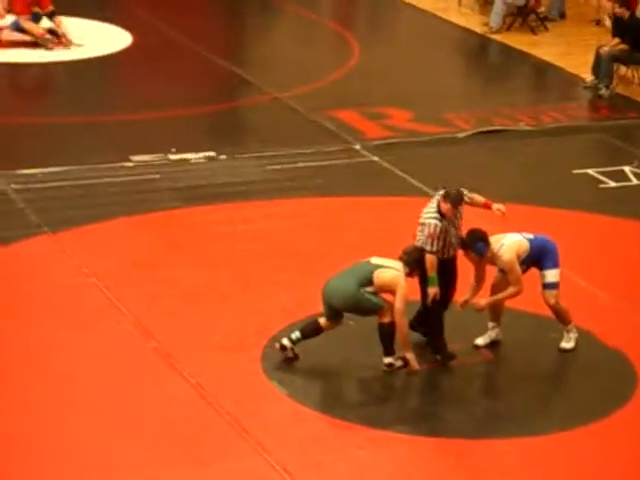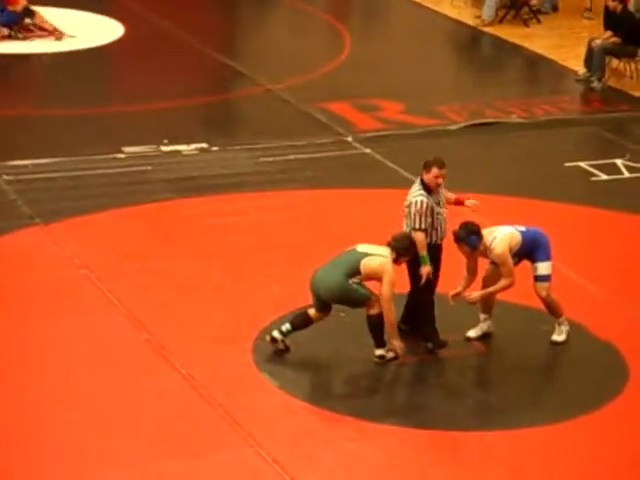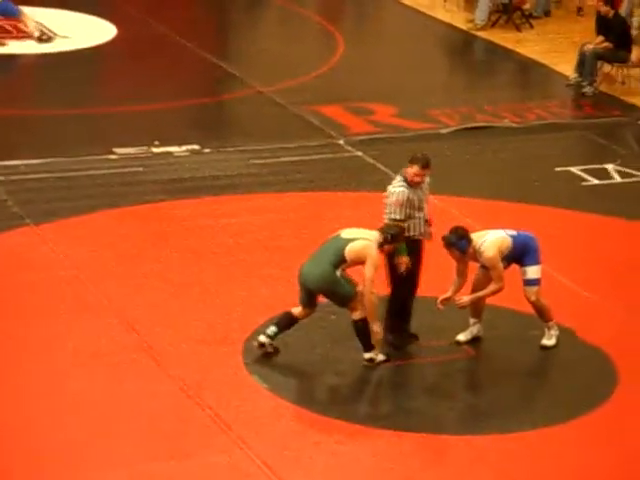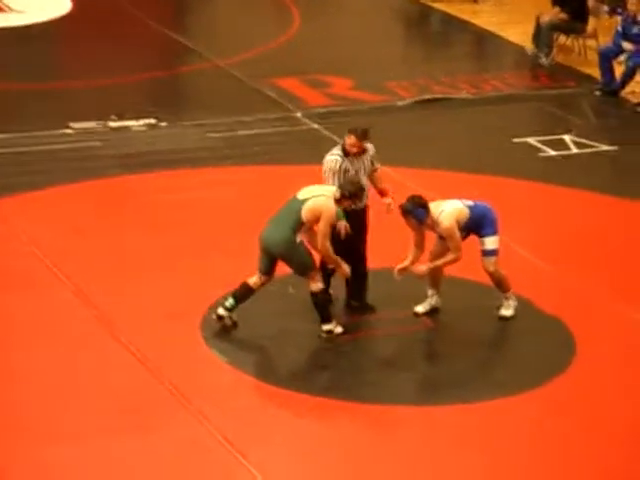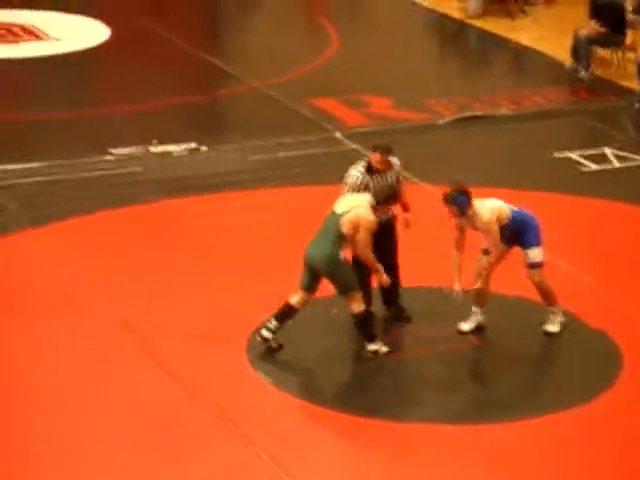
dt=0.4s
person 1, frame 1
left shoulder: (455, 195)
right shoulder: (433, 222)
left elbow: (471, 197)
right elbow: (430, 254)
left wrist: (491, 205)
right wrist: (432, 283)
left hip: (449, 256)
right hip: (431, 260)
left knee: (446, 295)
right knee: (434, 302)
left ankle: (420, 323)
right ankle: (438, 348)
person 1, frame 2
left shoulder: (436, 184)
right shoulder: (419, 200)
right elbow: (418, 233)
left wrist: (463, 201)
right wrist: (424, 262)
left hip: (435, 244)
right hip: (419, 247)
left knee: (428, 288)
right knee: (423, 291)
left ankle: (407, 323)
right ankle: (430, 336)
person 1, frame 3
left shoulder: (422, 181)
right shoulder: (399, 191)
right elbow: (396, 223)
left wrist: (428, 224)
right wrist: (401, 252)
left hip: (416, 240)
right hip: (400, 242)
left knee: (411, 287)
right knee: (401, 288)
left ankle: (401, 329)
right ankle: (393, 331)
person 1, frame 4
left shoulder: (369, 150)
right shoulder: (335, 160)
left elbow: (374, 172)
left wrist: (384, 195)
left hip: (359, 210)
left knee: (358, 256)
left ankle: (356, 299)
person 1, frame 5
left shoulder: (395, 164)
right shoulder: (357, 176)
left elbow: (399, 185)
left wrist: (405, 209)
left hip: (387, 222)
left knee: (390, 263)
right knee: (363, 269)
left ankle: (393, 305)
person 2, frame 1
left shoulder: (380, 260)
right shoulder: (400, 282)
right elbow: (400, 320)
right wrist: (408, 352)
left hip: (330, 286)
right hip: (347, 293)
left knee: (331, 321)
right knee: (387, 311)
left ankle: (288, 342)
right ankle: (390, 359)
person 2, frame 2
left shoulder: (367, 247)
right shoulder: (387, 269)
right elbow: (387, 308)
right wrist: (395, 339)
left hip: (317, 278)
right hip: (334, 285)
left knee: (320, 312)
right knee: (375, 303)
left ankle: (279, 334)
right ankle: (381, 350)
person 2, frame 3
left shoulder: (352, 232)
right shoulder: (372, 251)
right elbow: (368, 291)
left wrist: (354, 287)
right wrist: (375, 323)
left hip: (305, 270)
right hip: (322, 276)
left knee: (305, 308)
right knee: (358, 306)
left ankle: (266, 337)
right ankle: (370, 353)
person 2, frame 4
left shoulder: (313, 190)
right shoulder: (329, 208)
right elbow: (322, 245)
right wrist: (339, 265)
left hip: (267, 235)
right hip: (284, 241)
left knee: (262, 277)
right knee: (314, 278)
left ankle: (224, 310)
right ankle: (328, 325)
person 2, frame 5
left shoulder: (347, 197)
right shoulder: (368, 217)
right elbow: (364, 252)
right wrist: (379, 272)
left hip: (311, 251)
right hip: (328, 257)
left knee: (304, 294)
right knee: (355, 298)
left ankle: (268, 331)
right ankle: (372, 345)
person 3, frame 1
left shoulder: (505, 256)
right shoulder: (482, 252)
left elbow: (517, 288)
right elbow: (479, 280)
left wrist: (488, 301)
right wrist: (469, 297)
left hip: (545, 251)
right hip: (524, 251)
left knee: (551, 301)
right knee: (496, 288)
left ankle: (570, 332)
right ankle: (494, 330)
person 3, frame 2
left shoulder: (497, 249)
right shoulder: (474, 245)
left elbow: (509, 280)
right elbow: (471, 273)
left wrist: (481, 294)
right wrist: (461, 289)
left hip: (537, 244)
right hip: (516, 244)
left knee: (542, 293)
right knee: (487, 280)
left ankle: (562, 325)
right ankle: (485, 323)
person 3, frame 3
left shoulder: (488, 253)
right shoulder: (464, 248)
left elbow: (499, 284)
right elbow: (461, 277)
left wrist: (471, 298)
right wrist: (451, 294)
left hip: (527, 248)
right hip: (506, 247)
left knee: (532, 297)
right knee: (477, 285)
left ankle: (551, 329)
right ankle: (475, 326)
person 3, frame 4
left shoulder: (445, 223)
right shoulder: (422, 218)
left elbow: (456, 254)
right elbow: (418, 248)
left wrist: (428, 267)
right wrist: (407, 263)
left hip: (484, 219)
right hip: (464, 218)
left knee: (490, 267)
right knee: (435, 256)
left ankle: (509, 300)
right ankle: (433, 298)
person 3, frame 5
left shoulder: (485, 217)
right shoulder: (461, 217)
left elbow: (495, 253)
right elbow: (458, 249)
left wrist: (482, 281)
right wrist: (457, 280)
left hip: (526, 228)
right hip: (505, 230)
left knee: (536, 278)
right knee: (481, 271)
left ankle: (555, 315)
right ankle: (477, 314)
